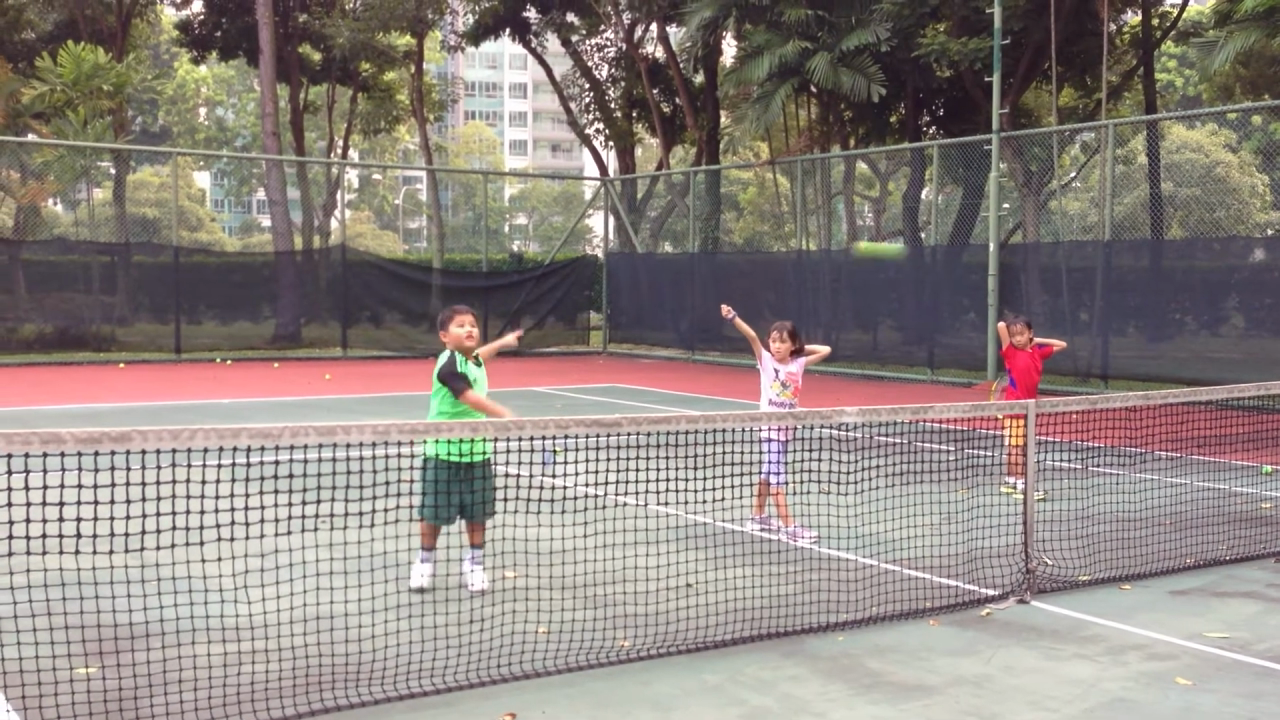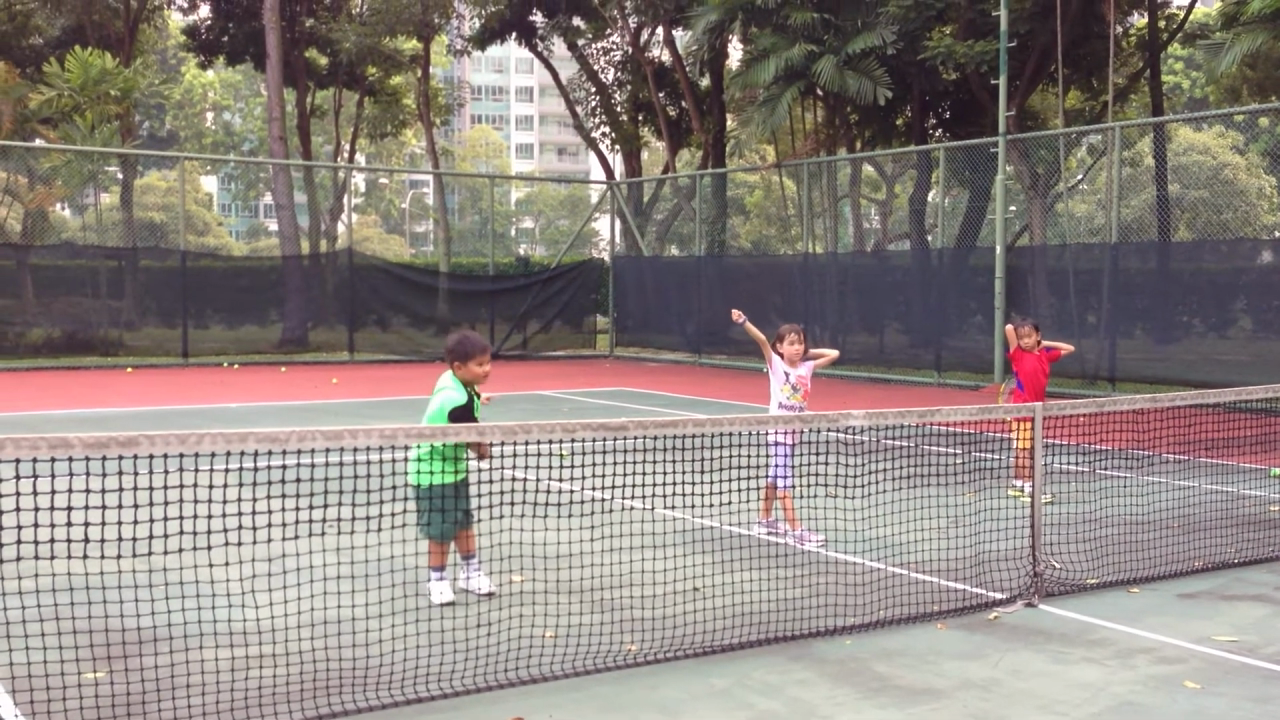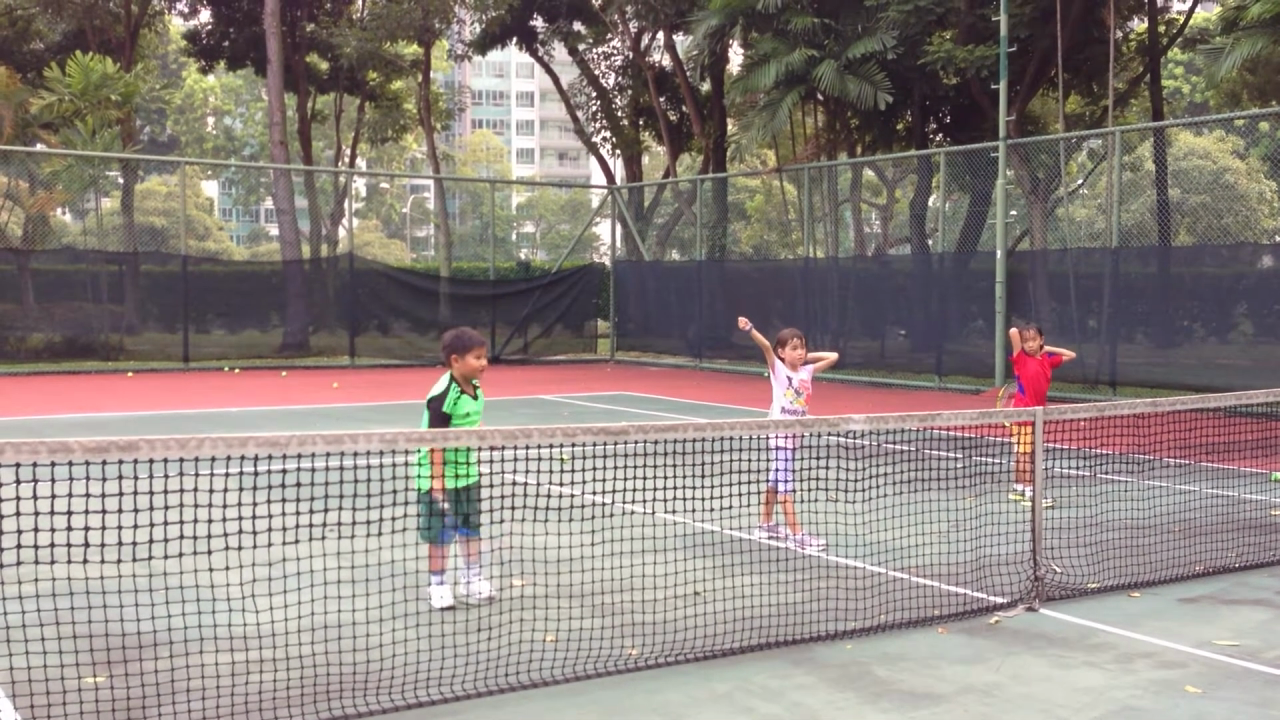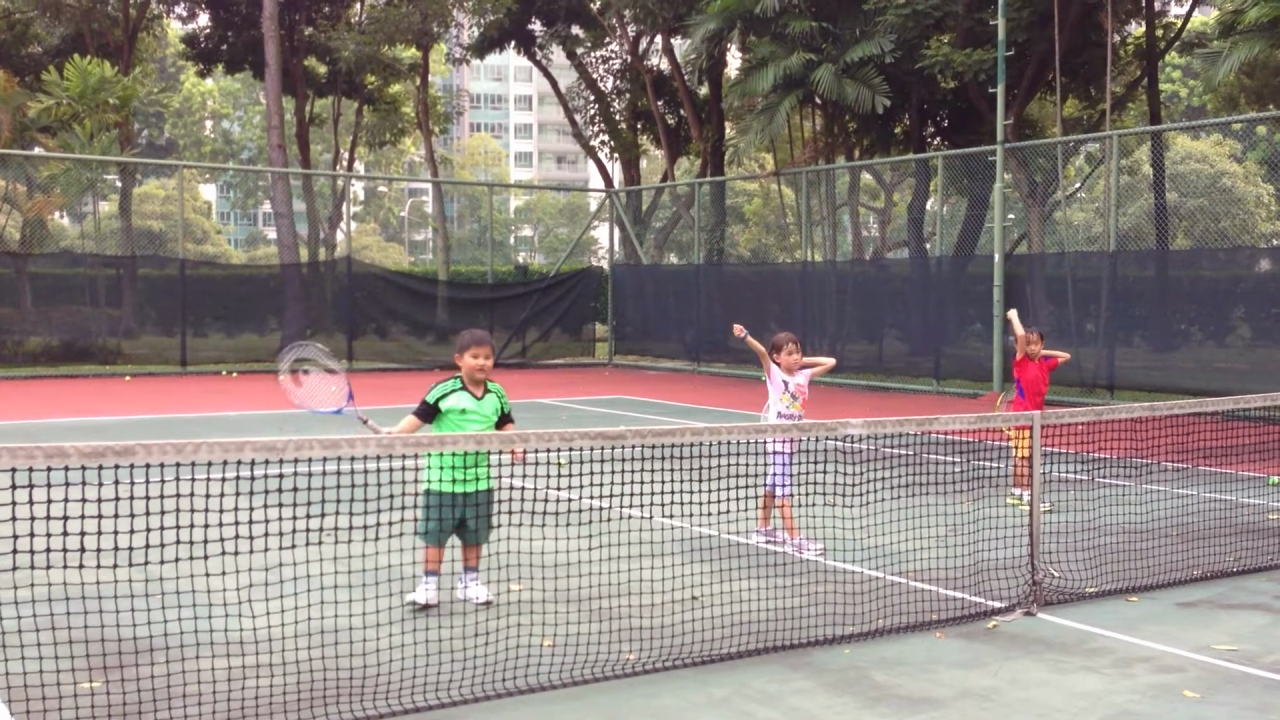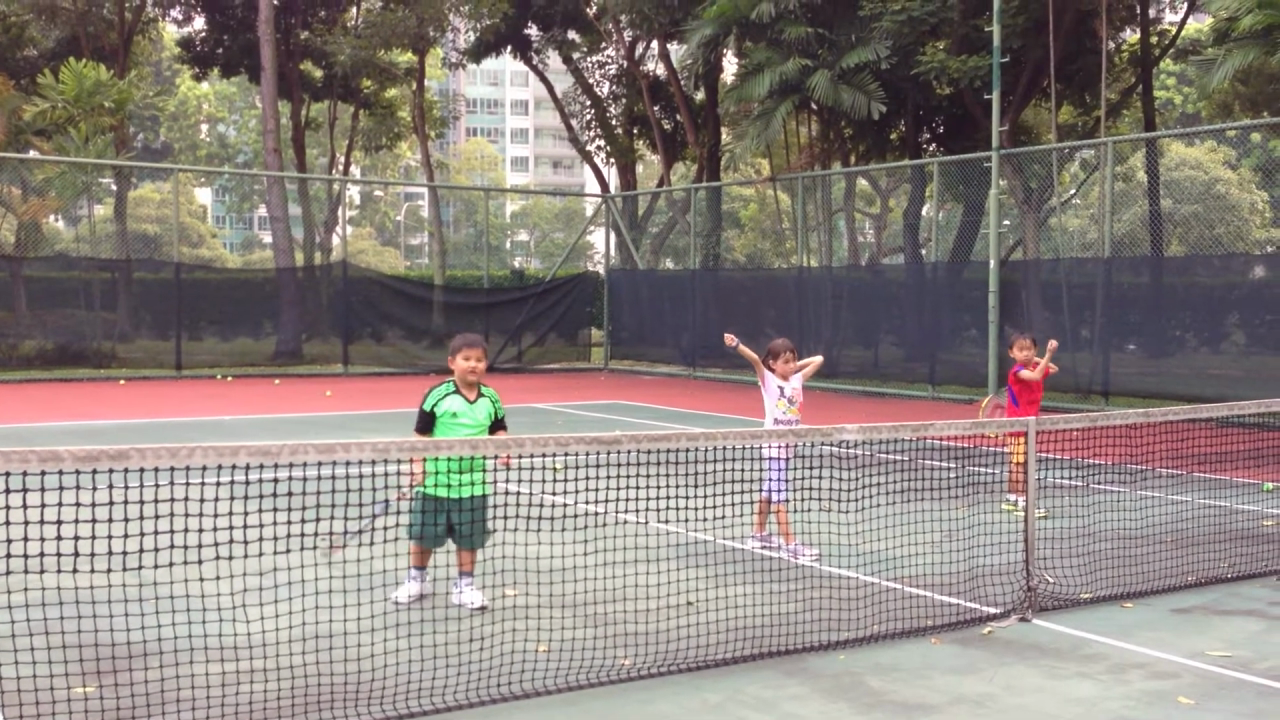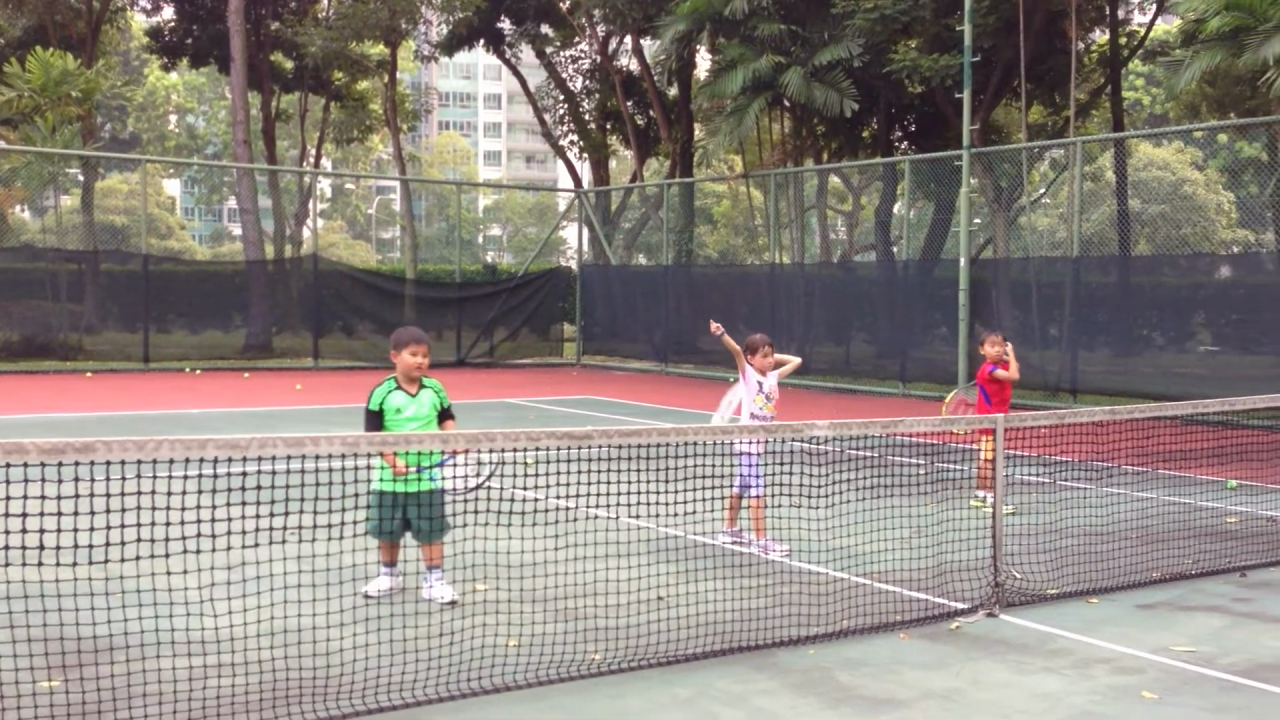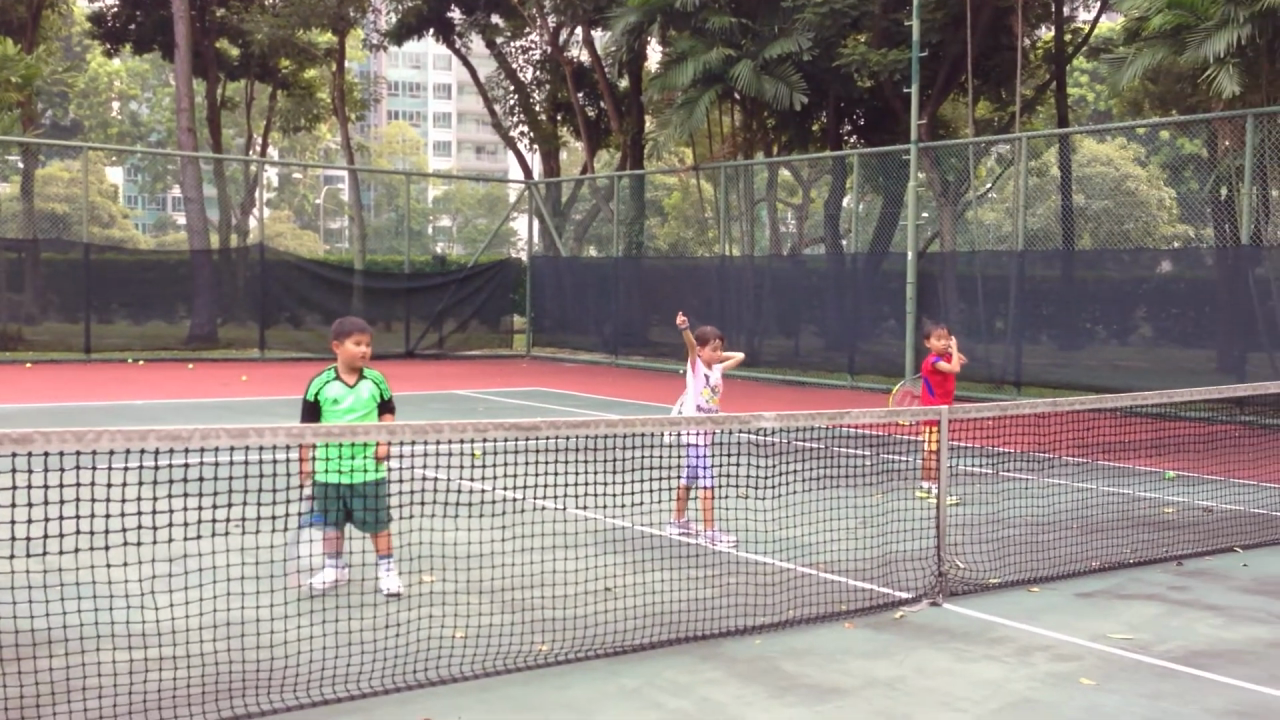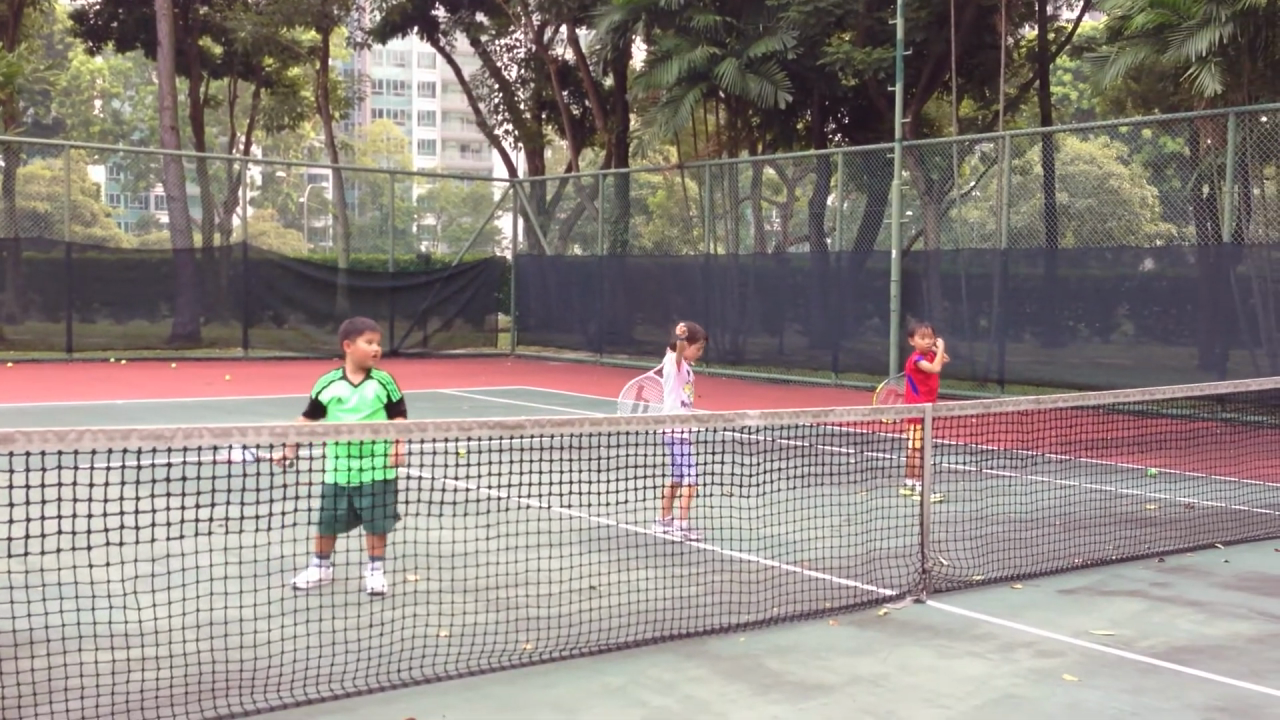
dt=0.4s
person 1, frame 1
left shoulder: (473, 358)
right shoulder: (449, 364)
right elbow: (469, 396)
left wrist: (502, 343)
right wrist: (501, 414)
left hip: (477, 450)
right hip: (444, 449)
left knee: (477, 511)
right knee: (437, 511)
left ankle: (474, 566)
right ankle: (425, 561)
person 1, frame 2
left shoulder: (452, 380)
right shoulder: (461, 402)
right elbow: (474, 439)
left wrist: (476, 399)
right wrist: (485, 450)
left hip: (452, 465)
right hip: (434, 469)
left knee: (463, 520)
right knee: (441, 528)
left ankle: (471, 572)
right ankle: (437, 580)
person 1, frame 3
left shoulder: (473, 387)
right shoulder: (443, 395)
right wrist: (436, 478)
left hip: (466, 473)
right hip: (442, 474)
left knee: (470, 528)
right knee: (440, 532)
left ankle: (472, 577)
right ankle: (438, 585)
person 1, frame 4
left shoulder: (497, 394)
right shoulder: (444, 391)
left elbow: (506, 424)
right elbow: (419, 417)
left wrist: (515, 445)
right wrist: (395, 432)
left hip: (479, 477)
right hip: (442, 475)
left knee: (475, 533)
right knee: (435, 533)
left ankle: (470, 582)
right ankle: (430, 586)
person 1, frame 5
left shoulder: (491, 398)
right shoulder: (437, 395)
left elbow: (498, 430)
right elbow: (422, 434)
right wrist: (418, 465)
left hip: (472, 482)
right hip: (436, 481)
left knee: (469, 537)
right knee: (423, 533)
left ankle: (465, 586)
right ankle: (417, 580)
person 1, frame 6
left shoulder: (435, 389)
right shoulder: (381, 393)
left elbow: (447, 419)
right elbow: (374, 433)
right wrist: (392, 460)
left hip: (427, 475)
right hip: (390, 476)
left knee: (431, 530)
right knee: (387, 531)
left ankle: (434, 580)
right ankle: (390, 575)
person 1, frame 7
left shoulder: (375, 381)
right shoulder: (320, 384)
left elbow: (387, 414)
right elbow: (307, 425)
left wrist: (384, 441)
right wrist: (304, 460)
left hip: (368, 466)
right hip: (330, 467)
left knee: (377, 520)
right knee: (331, 521)
left ankle: (387, 570)
right ankle: (335, 568)
person 1, frame 8
left shoulder: (384, 382)
right shoulder: (327, 384)
left elbow: (398, 417)
right elbow: (309, 418)
left wrist: (398, 447)
right wrist: (290, 448)
left hip: (376, 468)
right hip: (338, 468)
left knee: (376, 523)
right knee: (328, 521)
left ankle: (375, 570)
right ankle: (321, 567)
person 2, frame 1
left shoulder: (798, 364)
right shoulder: (766, 361)
left elbow: (825, 350)
right elbow: (752, 336)
left wrist: (801, 348)
right wrist: (732, 317)
left hip: (786, 427)
right hip: (770, 427)
left knee: (768, 474)
right knee: (777, 477)
left ankle: (758, 517)
right ankle: (788, 526)
person 2, frame 2
left shoulder: (807, 367)
right shoulder: (776, 365)
left elbow: (834, 354)
right elbow: (762, 340)
left wrist: (809, 352)
right wrist: (743, 321)
left hip: (793, 431)
right hip: (778, 430)
left knee: (775, 477)
right knee: (784, 480)
left ankle: (765, 521)
right ankle: (795, 530)
person 2, frame 3
left shoulder: (807, 371)
right shoulder: (778, 369)
left elbow: (833, 356)
right elbow: (765, 346)
left wrist: (808, 356)
right wrist: (750, 329)
left hip: (794, 435)
right hip: (780, 435)
left knee: (775, 481)
right knee: (785, 485)
left ankle: (766, 526)
right ankle: (796, 534)
person 2, frame 4
left shoulder: (803, 376)
right shoulder: (774, 374)
left elbow: (831, 362)
right elbow: (761, 352)
left wrist: (805, 361)
right wrist: (744, 335)
left hip: (791, 439)
right hip: (778, 439)
left knee: (773, 485)
right knee: (783, 489)
left ankle: (763, 529)
right ankle: (794, 539)
person 2, frame 5
left shoulder: (797, 380)
right shoulder: (768, 380)
left elbow: (818, 359)
right elbow: (755, 360)
left wrist: (797, 364)
right wrist: (737, 345)
left hip: (787, 444)
right hip: (774, 445)
left knee: (769, 491)
right knee: (780, 495)
left ankle: (758, 535)
right ankle: (789, 544)
person 2, frame 6
left shoulder: (772, 377)
right shoulder: (748, 374)
left elbow: (796, 361)
right elbow: (737, 352)
left wrist: (774, 357)
right wrist: (721, 334)
left hip: (759, 439)
right hip: (748, 439)
left knee: (740, 486)
right knee: (757, 489)
left ankle: (729, 530)
right ankle: (761, 540)
person 2, frame 7
left shoulder: (716, 370)
right shoulder: (695, 366)
left elbow: (740, 356)
right elbow: (691, 346)
left wrist: (717, 354)
right wrist: (684, 328)
left hip: (704, 431)
right hip: (695, 432)
left knee: (689, 479)
right knee: (707, 481)
left ankle: (679, 521)
right ankle: (710, 532)
person 2, frame 8
left shoulder: (683, 363)
right shoulder: (676, 361)
left elbow: (696, 353)
right elbow: (679, 349)
right wrist: (680, 336)
left hip: (673, 427)
right hip: (678, 427)
left knee: (676, 476)
right knee: (688, 477)
left ankle: (665, 520)
right ankle: (681, 524)
person 3, frame 1
left shoulder: (1038, 352)
right shoulder: (1010, 352)
left elbow: (1062, 345)
right elbow: (1000, 325)
left wrist: (1038, 340)
right wrist: (1005, 326)
left knee: (1015, 447)
right knee: (1017, 447)
left ankle: (1010, 481)
right ankle: (1021, 485)
person 3, frame 2
left shoulder: (1046, 354)
right shoulder: (1018, 355)
left elbow: (1070, 348)
right elbow: (1008, 328)
left wrist: (1045, 343)
right wrist: (1013, 328)
left knee: (1022, 449)
right knee: (1024, 449)
left ankle: (1017, 484)
right ankle: (1028, 488)
person 3, frame 3
left shoulder: (1047, 360)
right shoulder: (1021, 359)
left elbow: (1071, 355)
right elbow: (1013, 332)
left wrist: (1047, 349)
right wrist: (1016, 331)
left knee: (1024, 453)
right knee: (1025, 453)
left ankle: (1018, 488)
right ankle: (1029, 493)
person 3, frame 4
left shoulder: (1044, 364)
right shoulder: (1021, 362)
left elbow: (1066, 356)
right elbow: (1021, 336)
left wrist: (1044, 352)
right wrist: (1013, 317)
left knee: (1021, 457)
right knee: (1024, 457)
left ankle: (1016, 492)
right ankle: (1027, 496)
person 3, frame 5
left shoulder: (1034, 368)
right shoulder: (1017, 371)
left elbow: (1054, 370)
right elbow: (1036, 376)
left wrist: (1038, 360)
right wrist: (1049, 353)
left knee: (1017, 463)
right knee: (1020, 463)
left ankle: (1011, 499)
right ankle: (1022, 502)
person 3, frame 6
left shoulder: (999, 366)
right shoulder: (990, 369)
left elbow: (1014, 368)
right elbow: (1015, 376)
left wrist: (1006, 357)
right wrist: (1011, 354)
left knee: (986, 459)
right knee: (989, 460)
left ankle: (980, 495)
right ankle: (990, 499)
person 3, frame 7
left shoulder: (945, 358)
right shoulder: (933, 360)
left elbow: (962, 360)
right elbow: (955, 369)
left wrist: (952, 350)
right wrist: (954, 348)
left knee: (930, 451)
right knee: (934, 451)
left ankle: (925, 486)
right ankle: (935, 490)
person 3, frame 8
left shoulder: (929, 357)
right shoulder: (916, 359)
left elbow: (945, 359)
right elbow: (936, 369)
left wrist: (936, 349)
right wrist: (941, 348)
left knee: (914, 448)
right knee: (917, 448)
left ankle: (909, 483)
right ankle: (919, 487)
